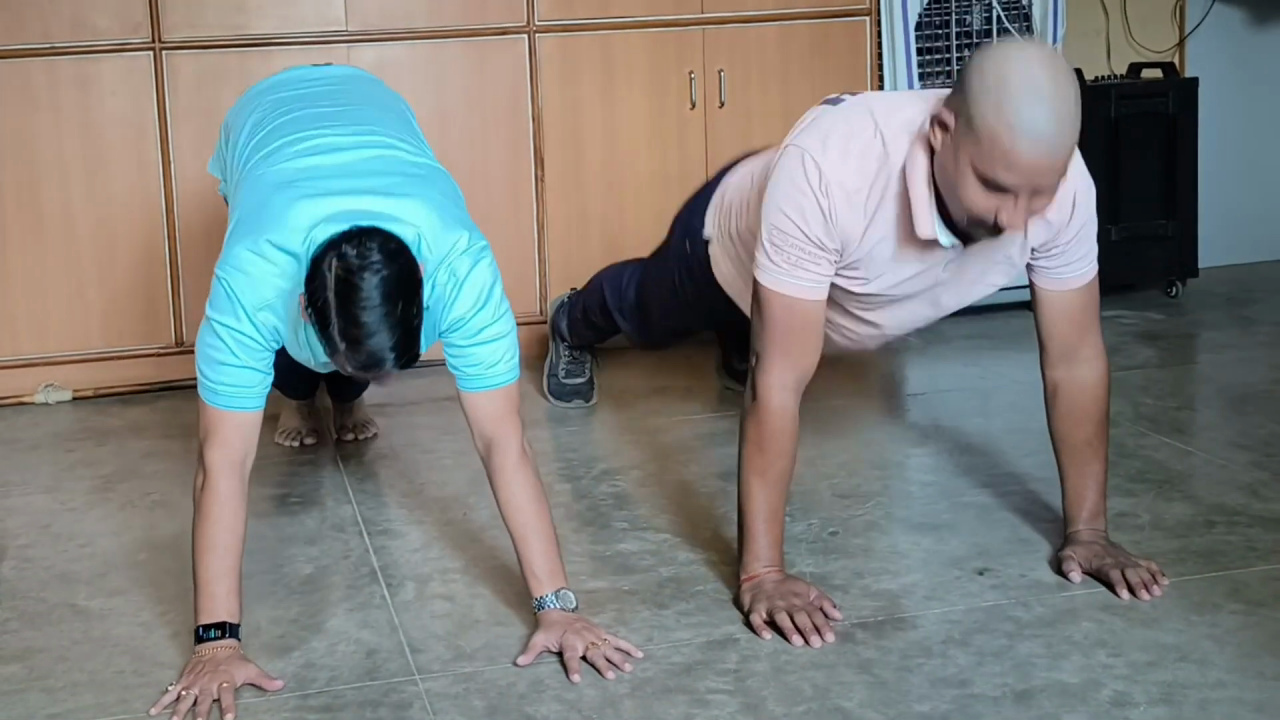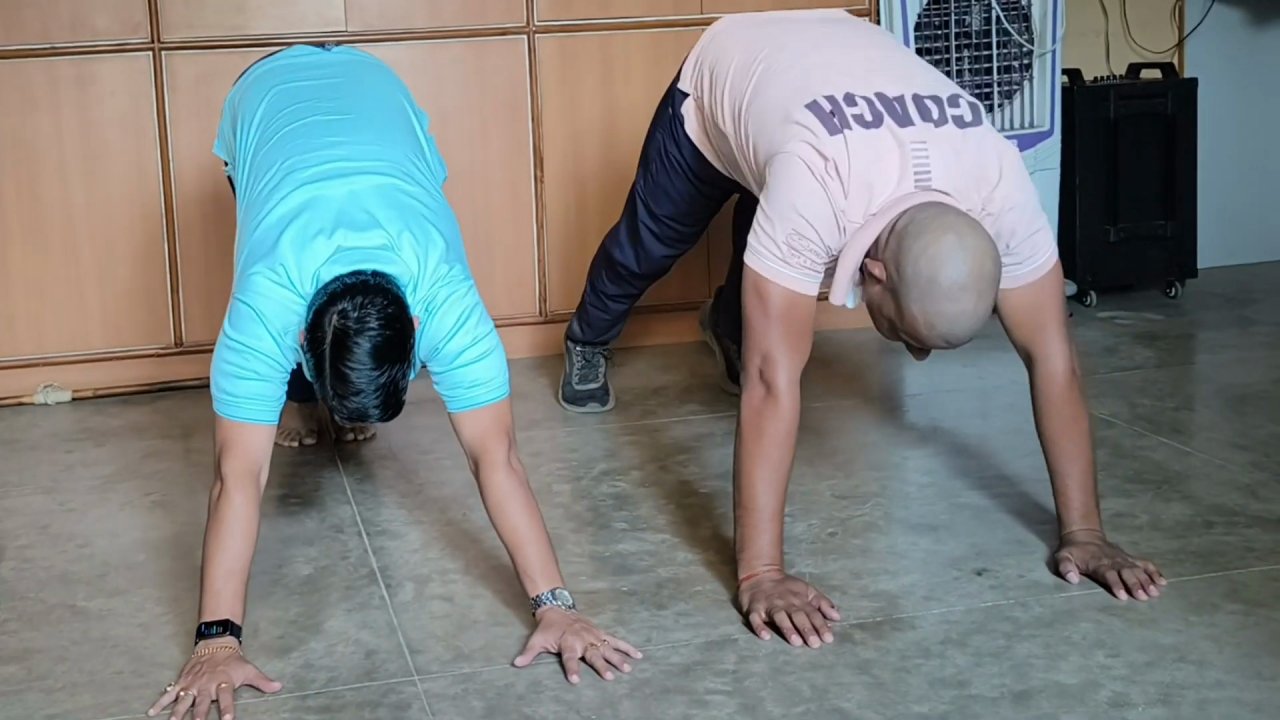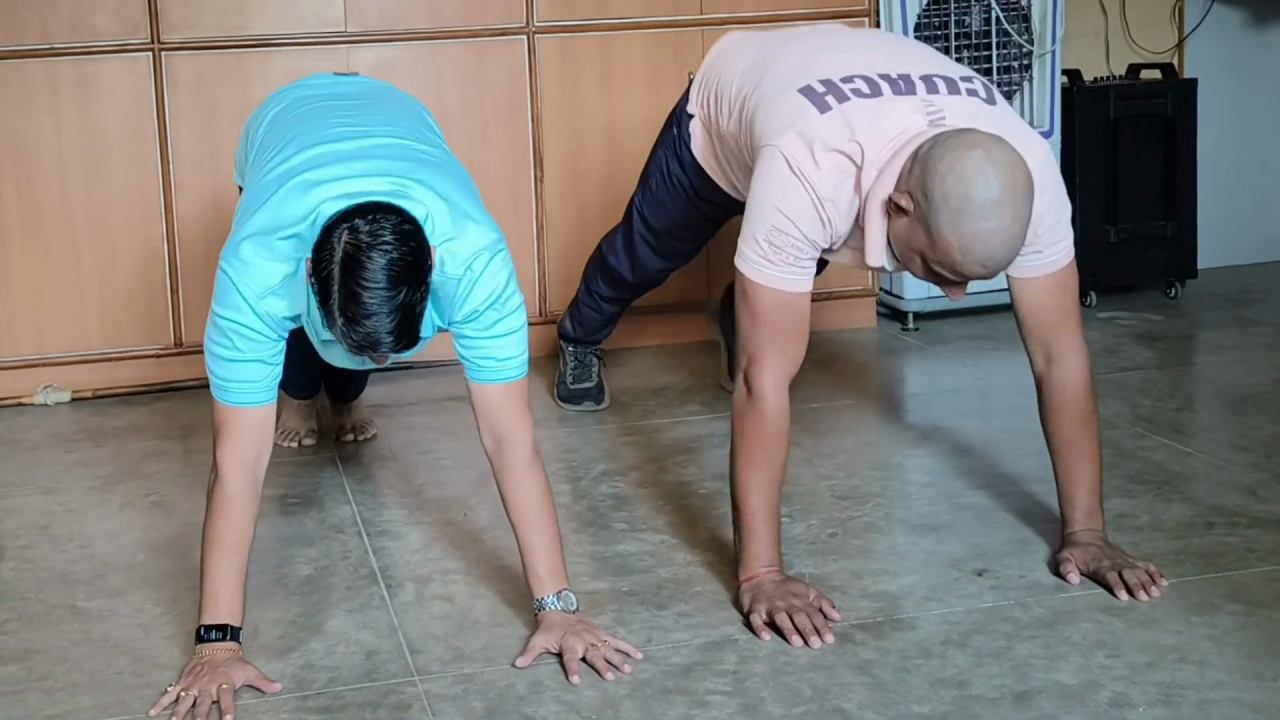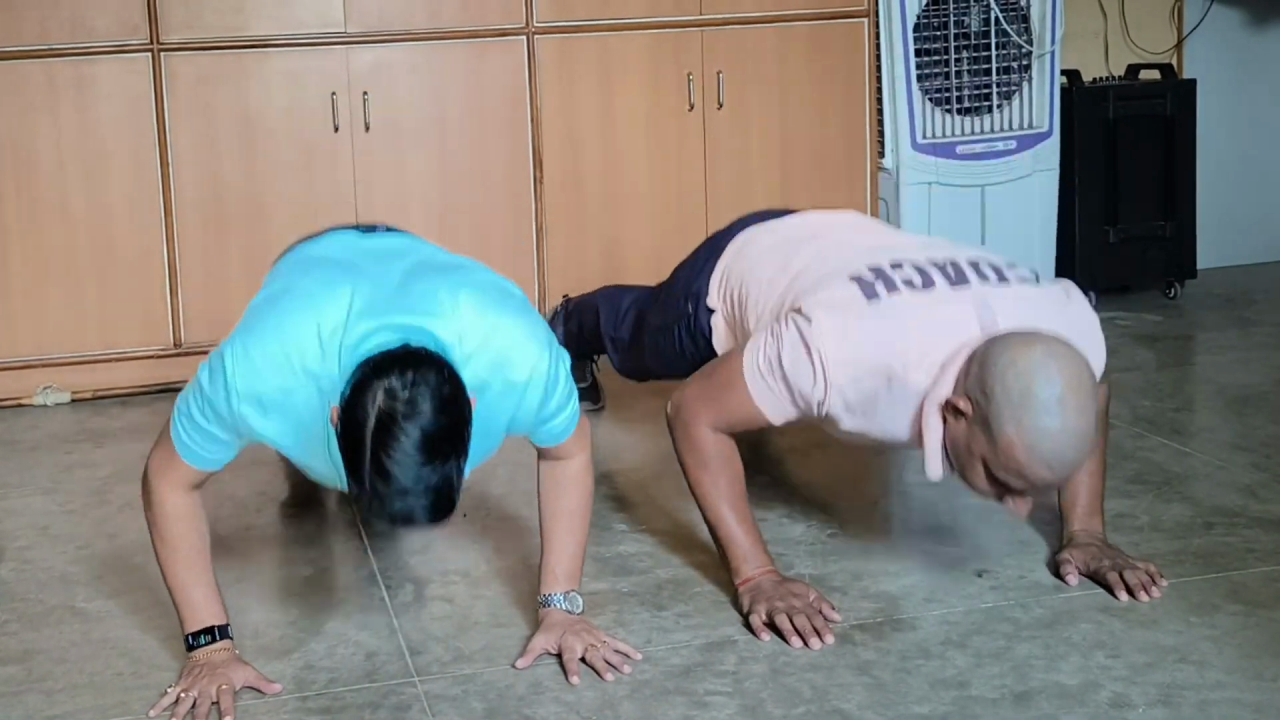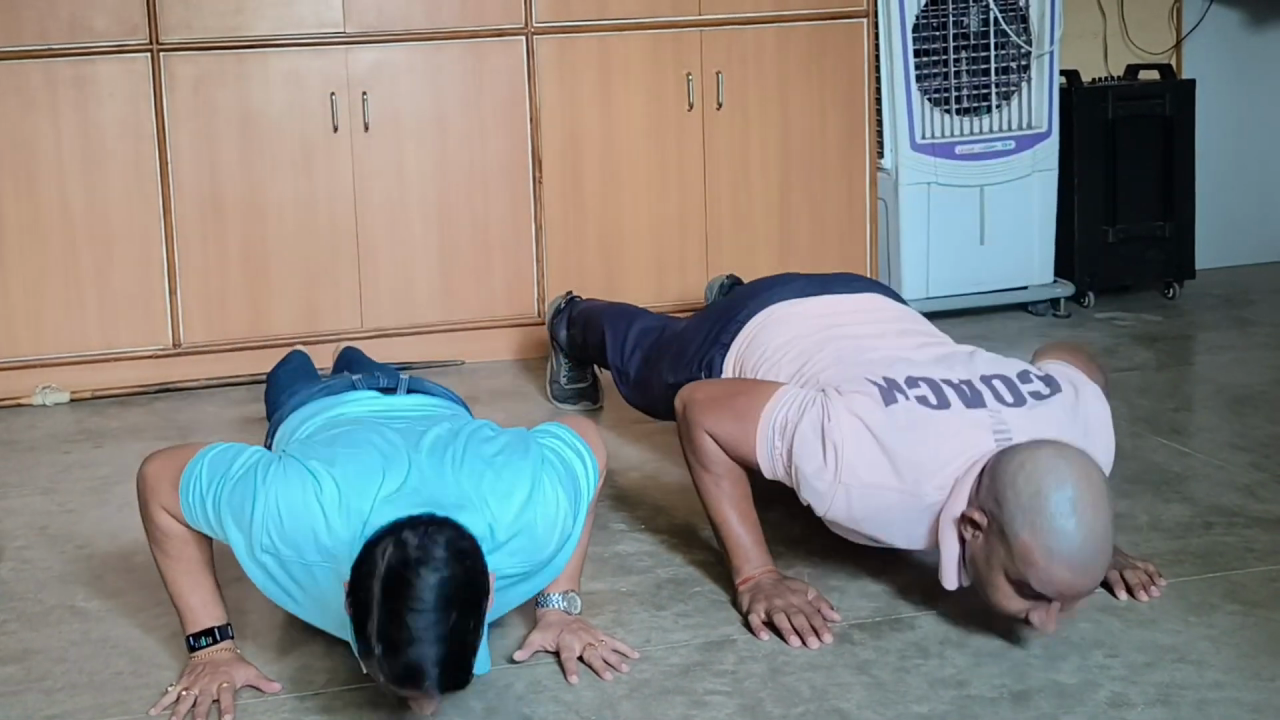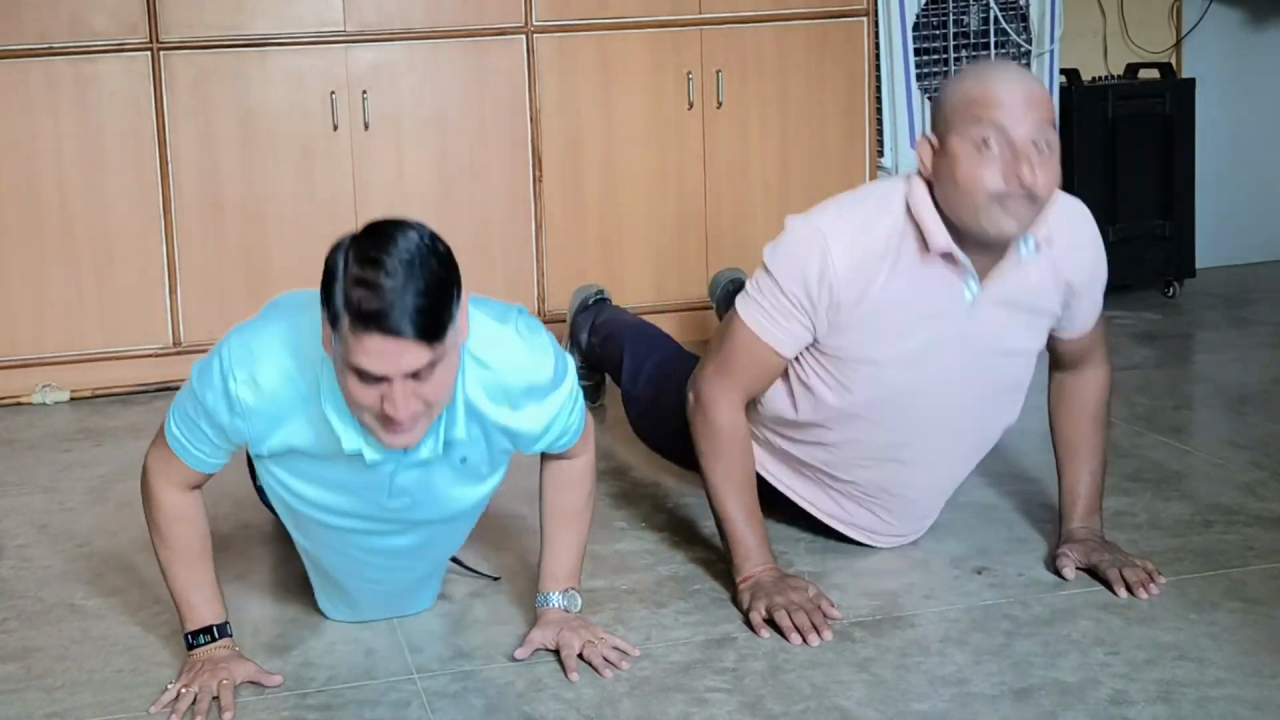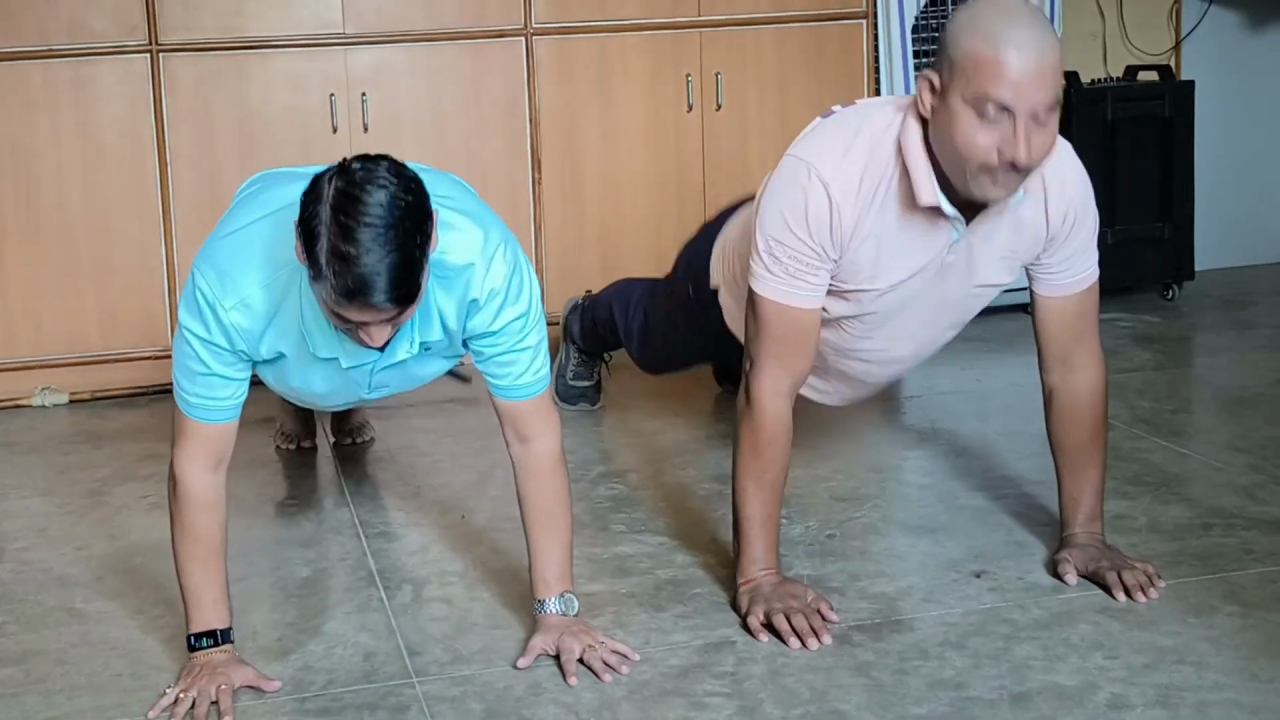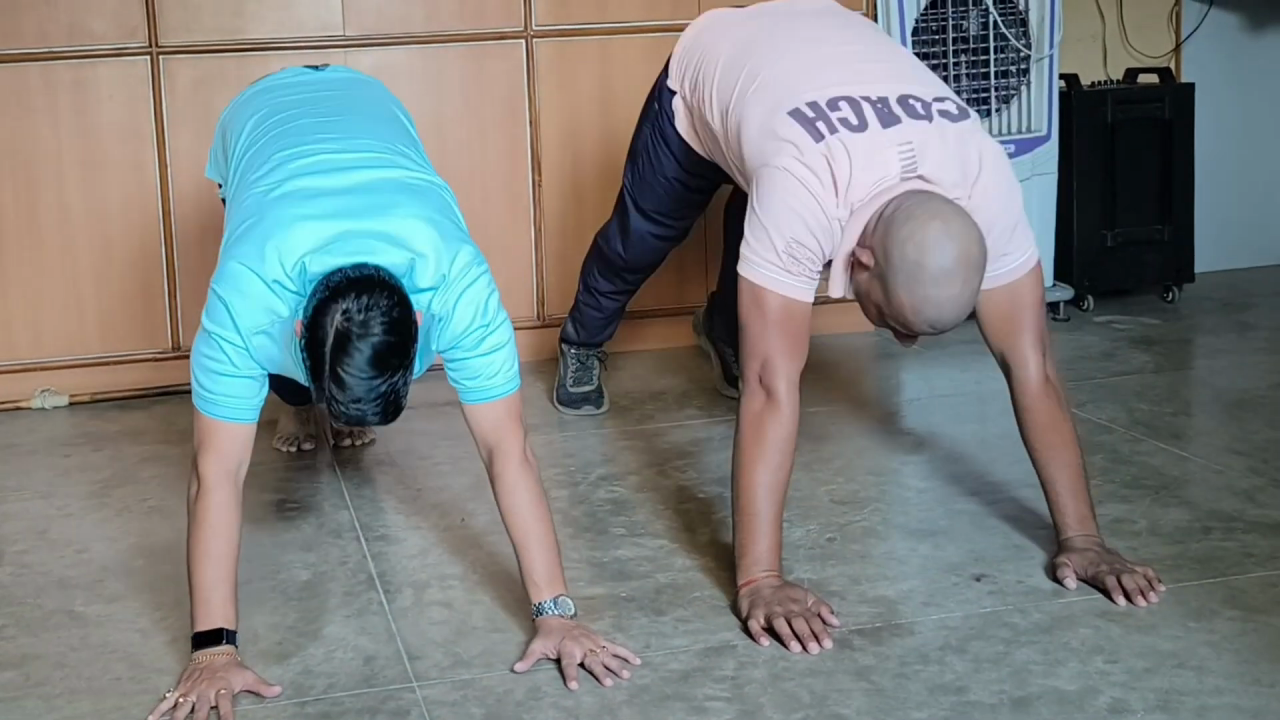
dt=0.3s
person 1, frame 1
left shoulder: (1063, 185)
right shoulder: (827, 175)
left elbow: (1076, 362)
right elbow: (778, 386)
left wrist: (1088, 532)
right wrist: (762, 572)
right hip: (738, 252)
right knee: (650, 310)
left ankle: (737, 335)
right ankle: (573, 330)
person 1, frame 2
left shoulder: (999, 189)
right shoulder: (818, 193)
left elbow: (1050, 356)
right elbow: (774, 380)
left wrist: (1083, 531)
right wrist: (759, 574)
right hip: (727, 67)
left knee: (762, 264)
right knee: (647, 247)
left ankle: (728, 328)
right ankle: (589, 340)
person 1, frame 3
left shoulder: (1027, 169)
right shoulder: (812, 174)
left elbow: (1059, 354)
right elbow: (765, 382)
left wrist: (1084, 530)
right wrist: (760, 573)
right hip: (731, 89)
left knee: (782, 273)
right knee: (645, 254)
left ankle: (742, 309)
right ankle: (578, 339)
person 1, frame 4
left shoulder: (1070, 331)
right shoulder: (845, 355)
right elbow: (692, 415)
left wrist: (1086, 533)
right wrist: (756, 577)
left hip: (864, 257)
right hip: (740, 269)
right knee: (638, 344)
right ankle: (571, 326)
person 1, frame 5
left shoulder: (1085, 432)
right shoulder: (865, 464)
left elbow: (1071, 360)
right elbow: (695, 412)
left wrist: (1086, 542)
right wrist: (755, 574)
right hip: (763, 337)
right knee: (645, 361)
left ankle: (731, 297)
right ankle: (576, 324)
person 1, frame 6
left shoulder: (1071, 237)
right shoulder: (831, 246)
left elbow: (1083, 367)
right elbow: (714, 399)
left wrist: (1083, 528)
right wrist: (755, 575)
right knee: (660, 409)
left ankle: (740, 298)
right ankle: (595, 329)
person 1, frame 7
left shoulder: (1060, 184)
right shoulder: (824, 177)
left elbow: (1074, 364)
right elbow: (769, 386)
left wrist: (1083, 525)
right wrist: (755, 568)
right knee: (662, 345)
right ankle: (589, 324)
person 1, frame 8
left shoulder: (988, 187)
right shoulder: (806, 198)
left elbow: (1028, 363)
right elbow: (774, 386)
left wrist: (1081, 536)
right wrist: (759, 579)
right hip: (713, 58)
left knee: (753, 253)
right knee: (640, 240)
left ankle: (723, 331)
right ankle: (583, 342)
person 2, frame 1
left shoulder: (457, 266)
right shoulder: (258, 281)
left elbow: (504, 445)
right elbow: (223, 466)
left wrist: (556, 606)
right wrist: (217, 639)
right knee: (292, 356)
left ankle: (343, 399)
right ankle: (301, 393)
person 2, frame 2
left shoulder: (444, 299)
right shoulder: (272, 308)
left elbow: (495, 459)
right elbow: (240, 477)
left wrist: (554, 605)
right wrist: (218, 640)
left ankle: (312, 394)
right ankle: (298, 399)
person 2, frame 3
left shoulder: (470, 252)
right shoulder: (260, 262)
left elbow: (509, 436)
right elbow: (239, 460)
left wrist: (557, 606)
right wrist: (217, 640)
left knee: (355, 362)
right knee: (298, 341)
left ankle: (345, 392)
right ankle: (297, 396)
person 2, frame 4
left shoulder: (519, 353)
right shoulder: (257, 373)
left elbow: (568, 451)
right elbow: (168, 480)
left wrist: (561, 604)
right wrist: (210, 641)
person 2, frame 5
left shoulder: (533, 516)
right shoulder: (285, 523)
left elbow: (588, 444)
right elbow: (156, 481)
left wrist: (559, 605)
right wrist: (210, 642)
right hip: (318, 426)
left ankle: (355, 373)
right ankle: (297, 372)
person 2, frame 6
left shoulder: (520, 361)
right shoulder: (252, 371)
left elbow: (575, 452)
right elbow: (168, 482)
left wrist: (558, 602)
right wrist: (208, 639)
person 2, frame 7
left shoulder: (485, 259)
right shoulder: (231, 278)
left elbow: (534, 441)
right elbow: (199, 470)
left wrist: (557, 609)
right wrist: (210, 646)
left ankle: (348, 405)
right ankle: (302, 406)
person 2, frame 8
left shoulder: (455, 283)
right shoulder: (251, 296)
left elbow: (506, 450)
right elbow: (217, 473)
left wrist: (554, 610)
right wrist: (213, 646)
right knee: (284, 372)
left ankle: (341, 409)
right ankle: (297, 403)
